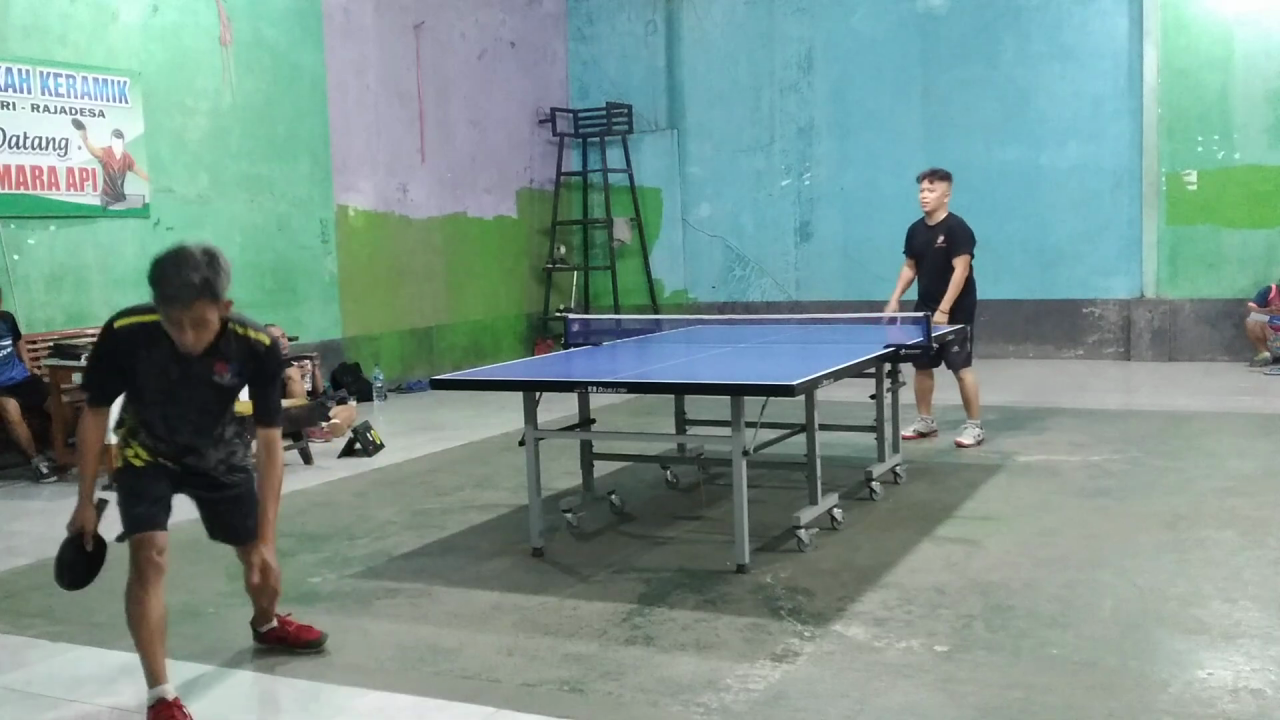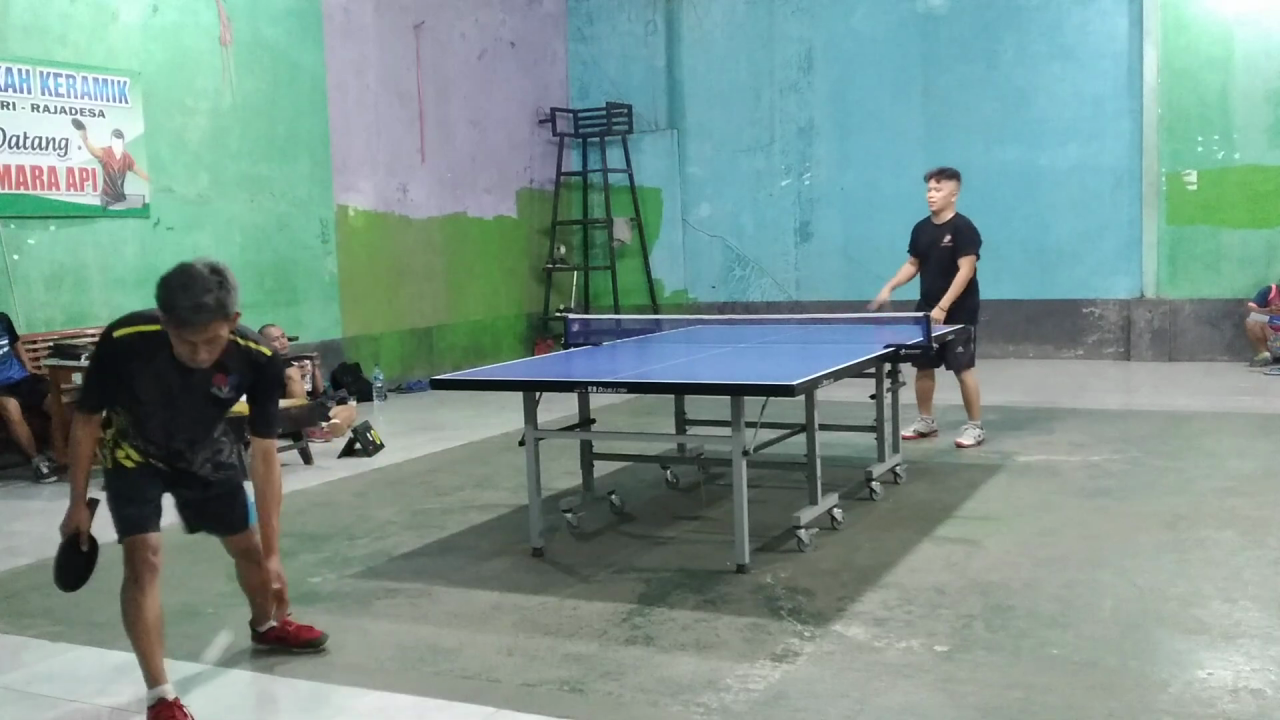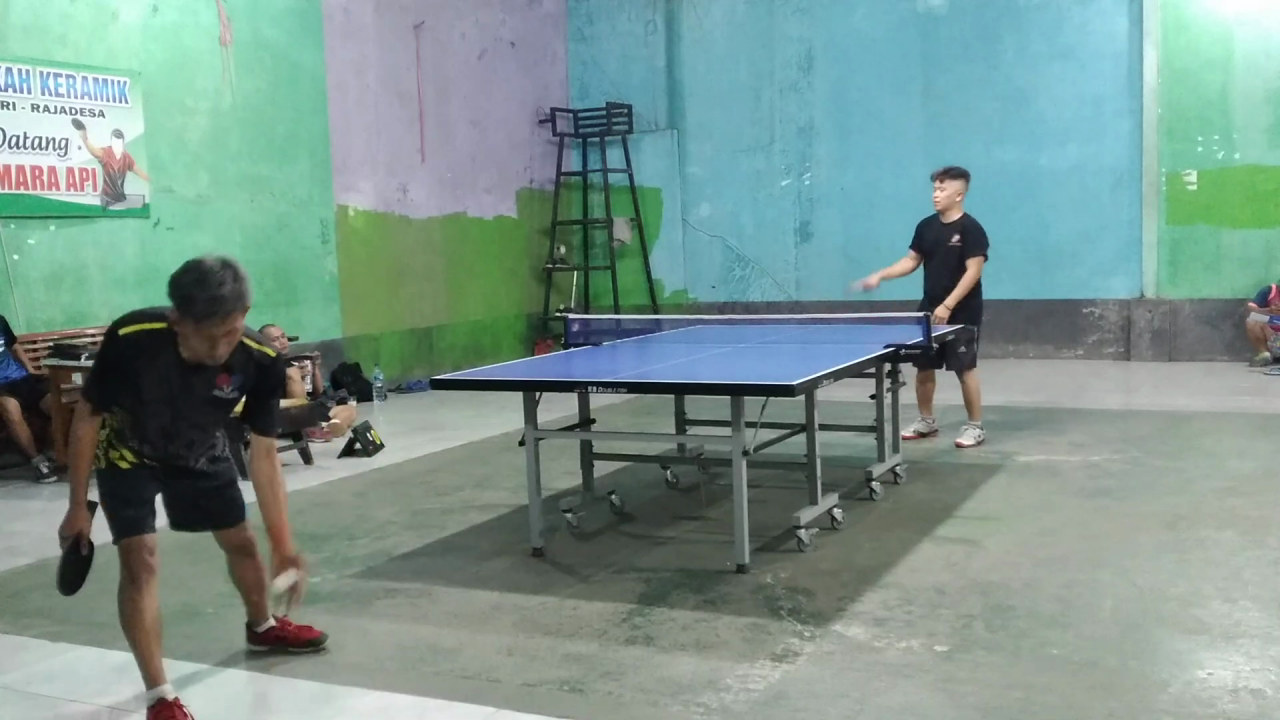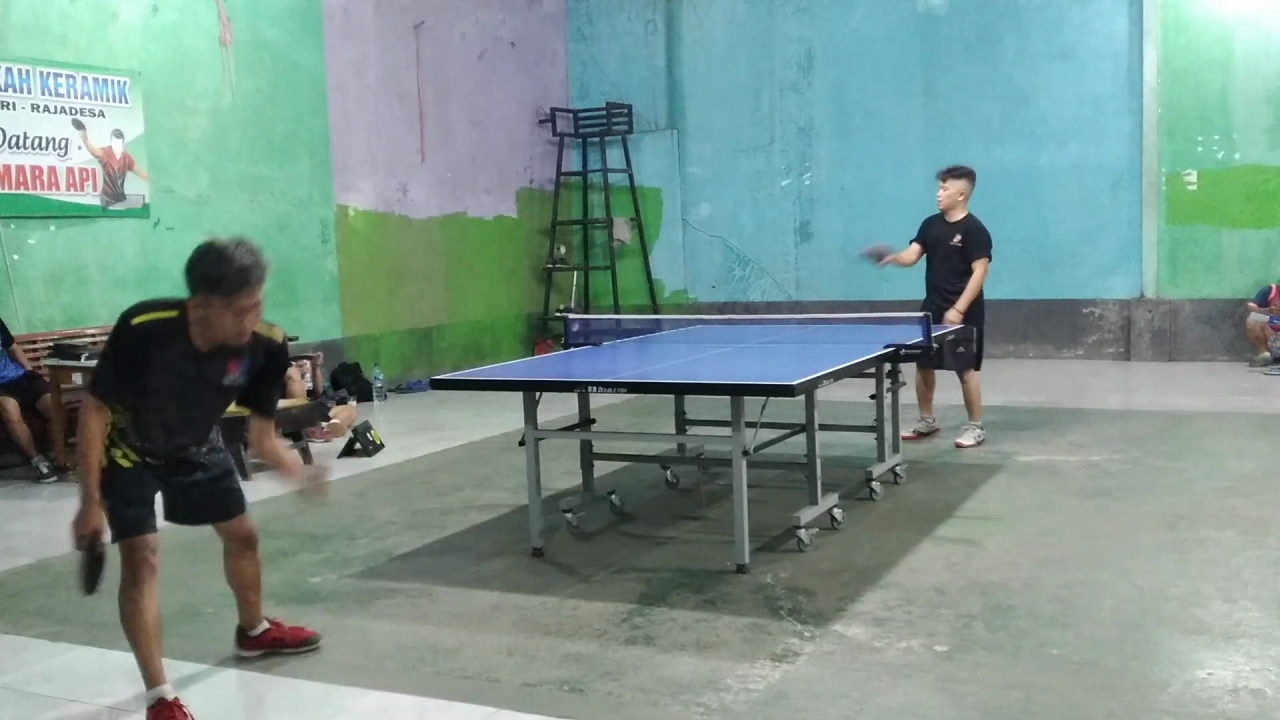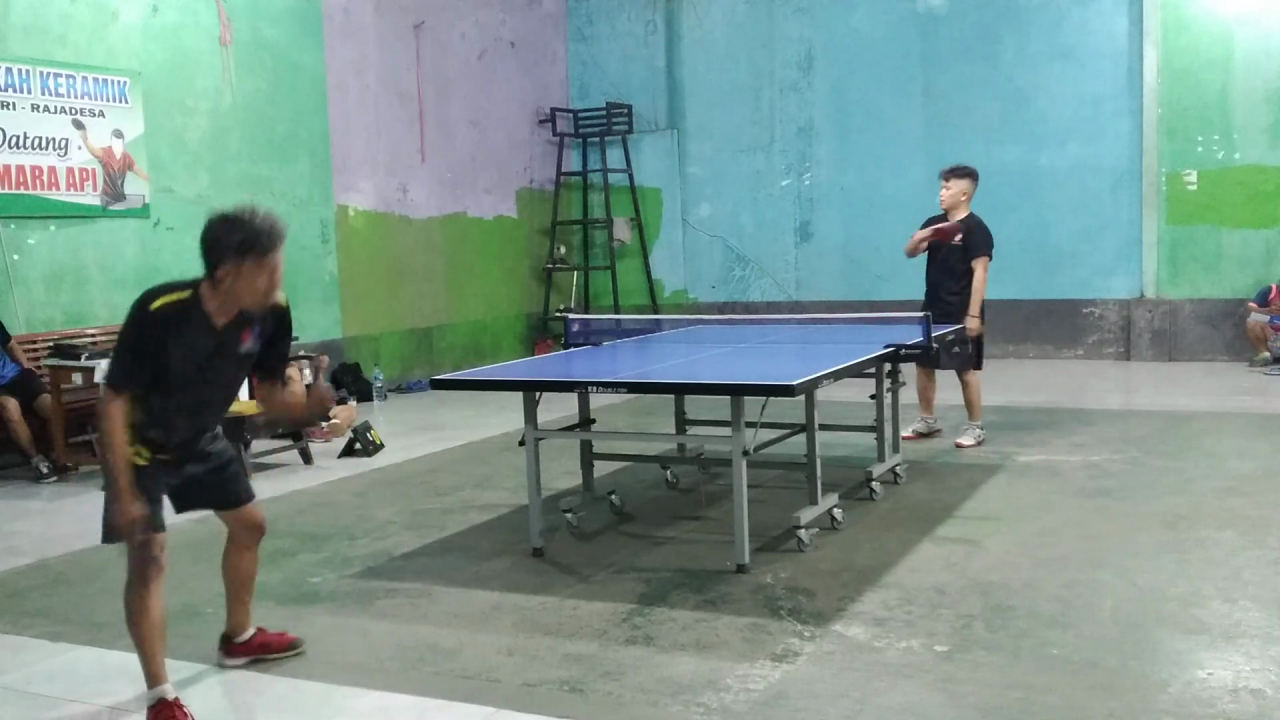
dt=0.1s
person 1, frame 1
left shoulder: (257, 348)
right shoulder: (124, 333)
left elbow: (269, 443)
right elbow: (94, 413)
left wrist: (269, 543)
right wrist: (85, 500)
left hip: (219, 453)
right hip: (146, 455)
left knee: (255, 552)
right knee: (149, 555)
left ankle: (268, 623)
person 1, frame 2
left shoulder: (259, 358)
right shoulder: (123, 341)
left elbow: (264, 455)
right elbow: (86, 418)
left wrist: (273, 552)
right wrist: (78, 503)
left hip: (206, 453)
right hip: (135, 454)
left knee: (247, 545)
right knee: (143, 556)
left ankle: (266, 624)
person 1, frame 3
left shoulder: (259, 362)
right shoulder: (130, 338)
left elbow: (262, 453)
right elbow: (87, 415)
left wrist: (283, 543)
right wrist: (78, 504)
left hip: (200, 453)
right hip: (129, 452)
left knee: (241, 543)
right knee: (139, 559)
left ankle: (264, 626)
person 1, frame 4
left shoulder: (266, 346)
right shoulder: (141, 328)
left elbow: (262, 431)
right elbow: (95, 411)
left wrist: (297, 470)
right wrist: (91, 501)
left hip: (196, 448)
right hip: (129, 453)
left knee: (242, 534)
right knee: (141, 558)
left ankle: (254, 629)
person 1, frame 5
left shoulder: (270, 316)
right shoulder: (157, 313)
left elbow: (269, 392)
right elbow: (116, 400)
left wrist: (307, 404)
right wrist: (123, 492)
left hip: (201, 438)
right hip: (141, 446)
left knee: (249, 523)
right knee: (147, 557)
left ankle: (239, 635)
person 2, frame 1
left shoulder: (958, 228)
right shoulder: (915, 230)
left elbow: (962, 271)
left wrist: (944, 309)
right wrist: (896, 299)
left hip: (956, 312)
right hip: (926, 310)
left knee: (962, 368)
right knee: (922, 366)
left ankle: (974, 425)
right ankle: (926, 421)
person 2, frame 2
left shoulder: (964, 229)
right shoulder: (921, 228)
left elbow: (966, 271)
right elbow: (912, 266)
left wrist: (943, 307)
right wrist: (887, 289)
left hip: (958, 312)
right hip: (928, 310)
left knee: (963, 368)
right knee: (923, 366)
left ankle: (975, 426)
right ankle: (926, 421)
person 2, frame 3
left shoulder: (971, 229)
right shoulder: (926, 226)
left elbow: (973, 271)
right elbow: (911, 262)
left wrist: (947, 305)
right wrist: (879, 276)
left hip: (962, 313)
right hip: (932, 310)
left knee: (965, 368)
right knee: (924, 366)
left ankle: (976, 427)
right ankle: (926, 421)
person 2, frame 4
left shoulder: (975, 230)
right shoulder: (930, 224)
left elbow: (979, 273)
right elbow: (912, 255)
left wrist: (959, 309)
right wrist: (895, 257)
left hip: (963, 313)
right hip: (933, 309)
left knee: (965, 369)
right knee: (923, 365)
left ankle: (975, 426)
right ankle: (926, 421)
person 2, frame 5
left shoulder: (976, 229)
right shoulder: (934, 223)
left elbow: (980, 273)
right elbow: (911, 251)
left wrist: (974, 314)
right wrist: (921, 237)
left hip: (960, 313)
right hip: (933, 309)
left knee: (965, 369)
right knee: (924, 364)
left ankle: (976, 427)
right ankle: (928, 420)
